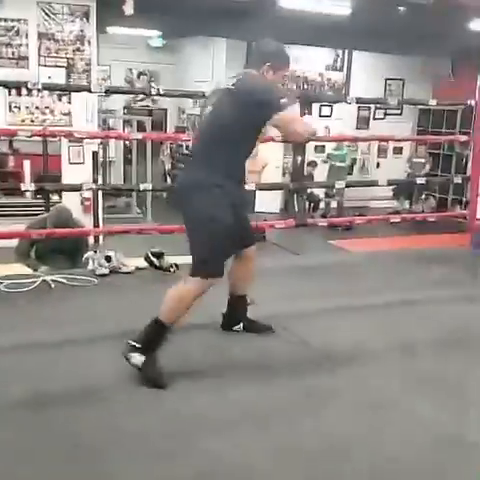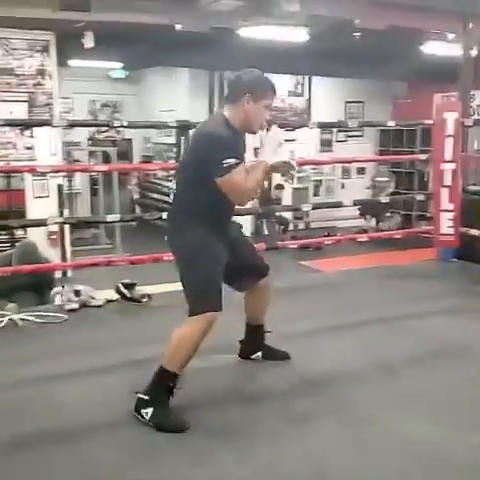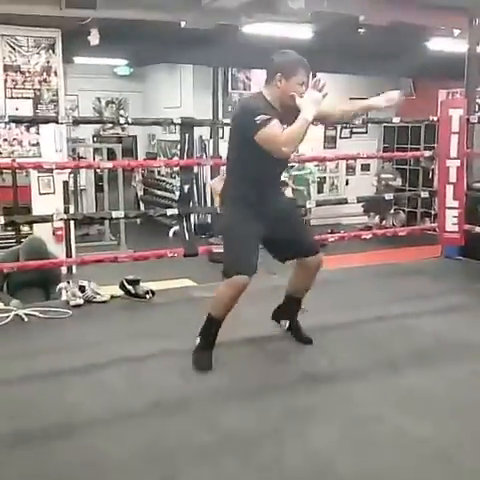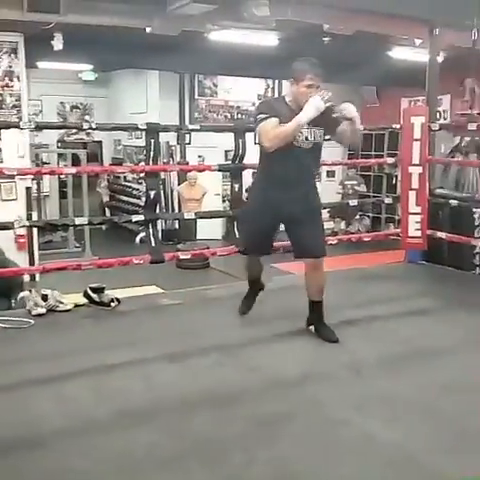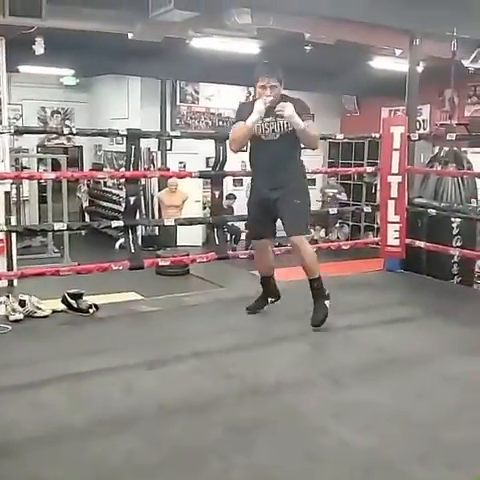
dt=0.5s
person 1, frame 1
left shoulder: (235, 90)
right shoulder: (260, 90)
right elbow: (298, 133)
left wrist: (270, 121)
right wrist: (310, 127)
left hip: (217, 186)
right hip: (208, 190)
left knee: (246, 248)
right knee: (205, 276)
left ankle: (235, 317)
right ankle: (143, 346)
person 1, frame 2
left shoulder: (231, 132)
right shoulder: (217, 137)
right elbow: (241, 193)
left wrist: (272, 165)
right wrist: (267, 154)
left hip: (219, 228)
right hip: (195, 233)
left knee: (259, 281)
right knee: (205, 315)
left ankle: (254, 346)
right ankle: (152, 399)
person 1, frame 3
left shoulder: (292, 103)
right shoulder: (251, 109)
left elbow: (333, 113)
right elbow: (284, 146)
left wrist: (376, 103)
right wrist: (309, 111)
left hip: (272, 199)
right hip: (242, 205)
left knee: (312, 260)
right knee: (238, 278)
left ankle: (286, 314)
right ankle: (205, 340)
person 1, frame 4
left shoulder: (325, 112)
right shoulder: (269, 107)
left elbow: (353, 143)
right elbow: (270, 142)
left wrist: (352, 121)
right wrist: (304, 115)
left hip: (304, 197)
right hip: (266, 195)
left knee: (315, 259)
right knee: (253, 253)
left ankle: (316, 319)
right ankle: (254, 288)
person 1, frame 5
left shoulder: (296, 105)
right shoulder: (246, 108)
left elbow: (313, 143)
right elbow: (235, 145)
left wrist: (295, 120)
right wrist: (255, 118)
left hip: (291, 184)
right hip: (261, 185)
left knee: (297, 238)
right knee: (261, 242)
left ankle: (320, 296)
right ankle: (269, 291)
